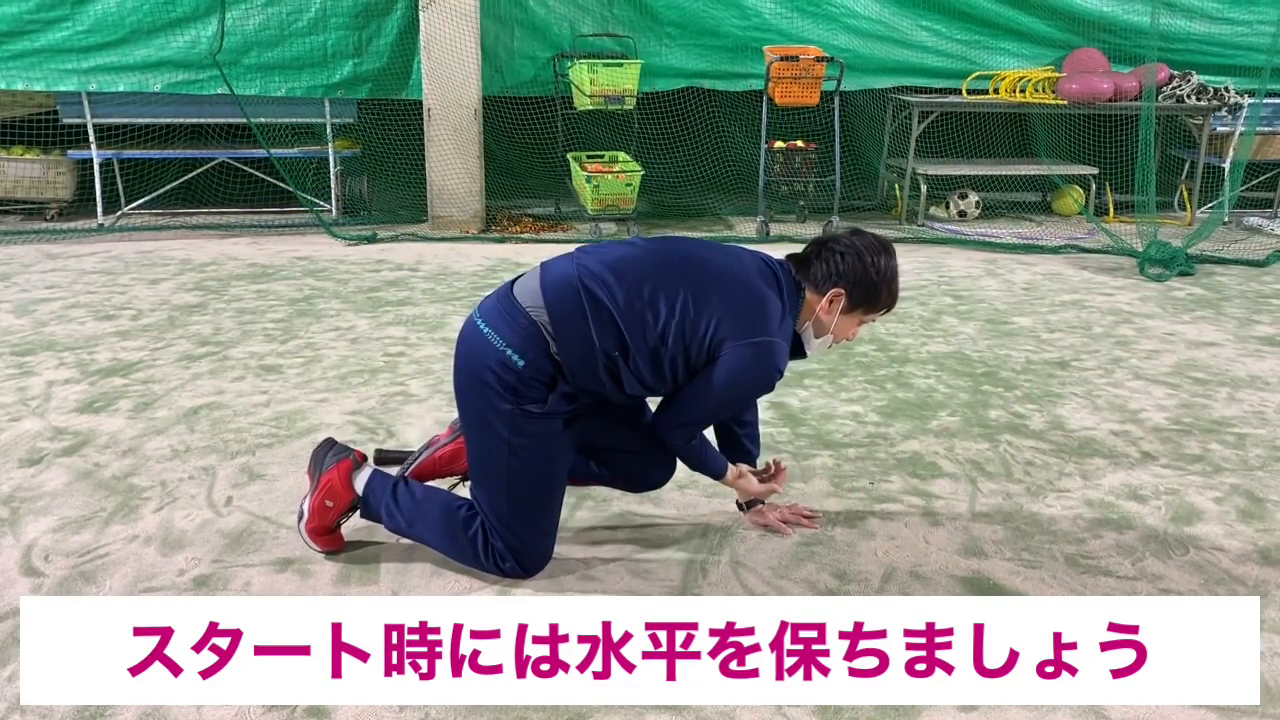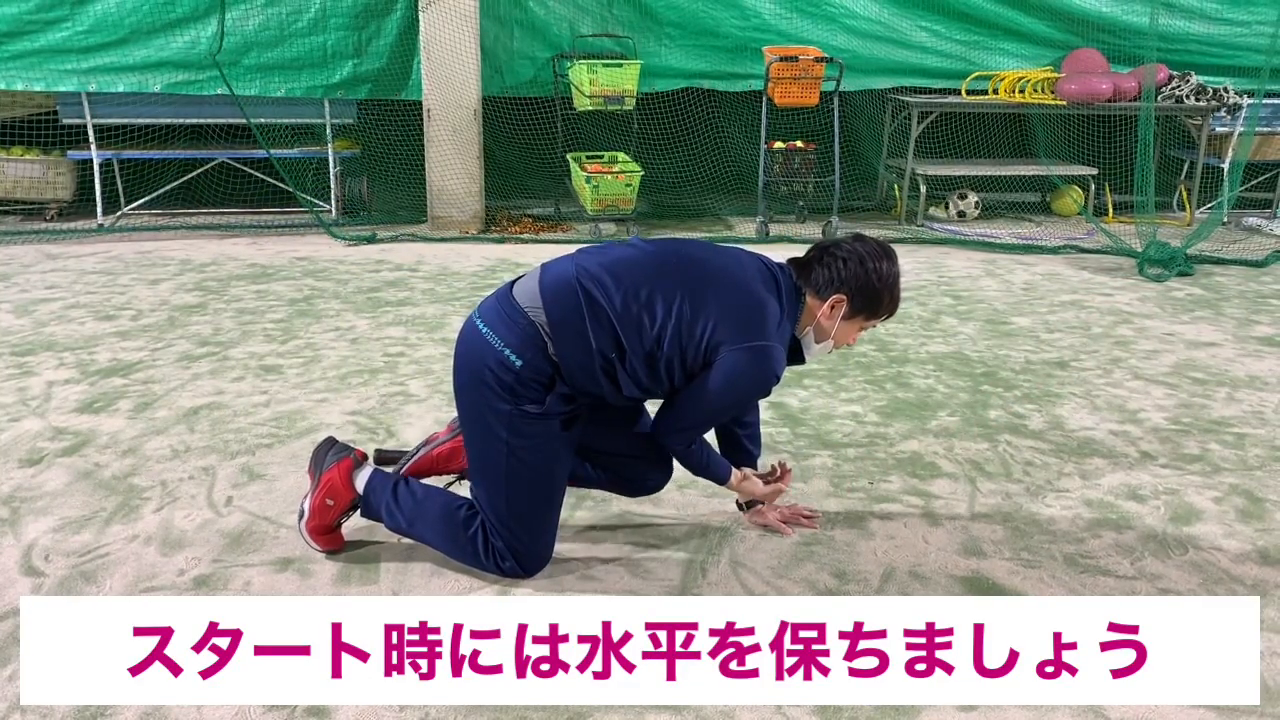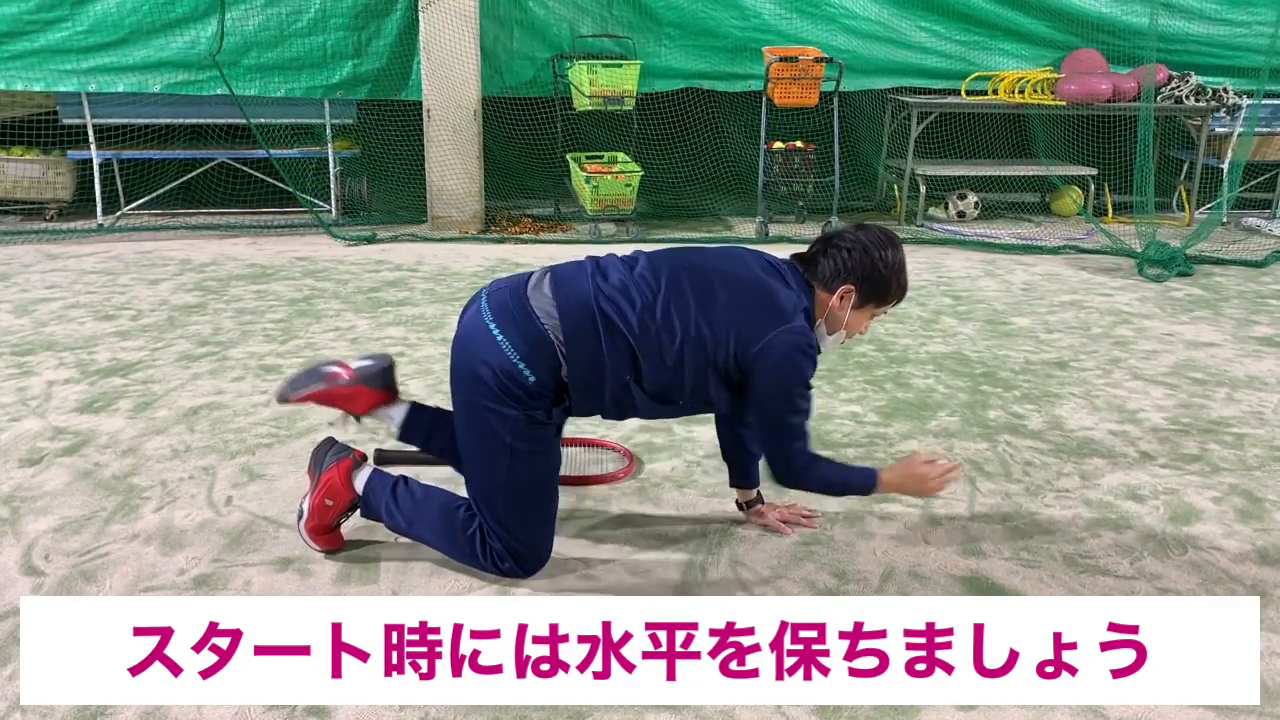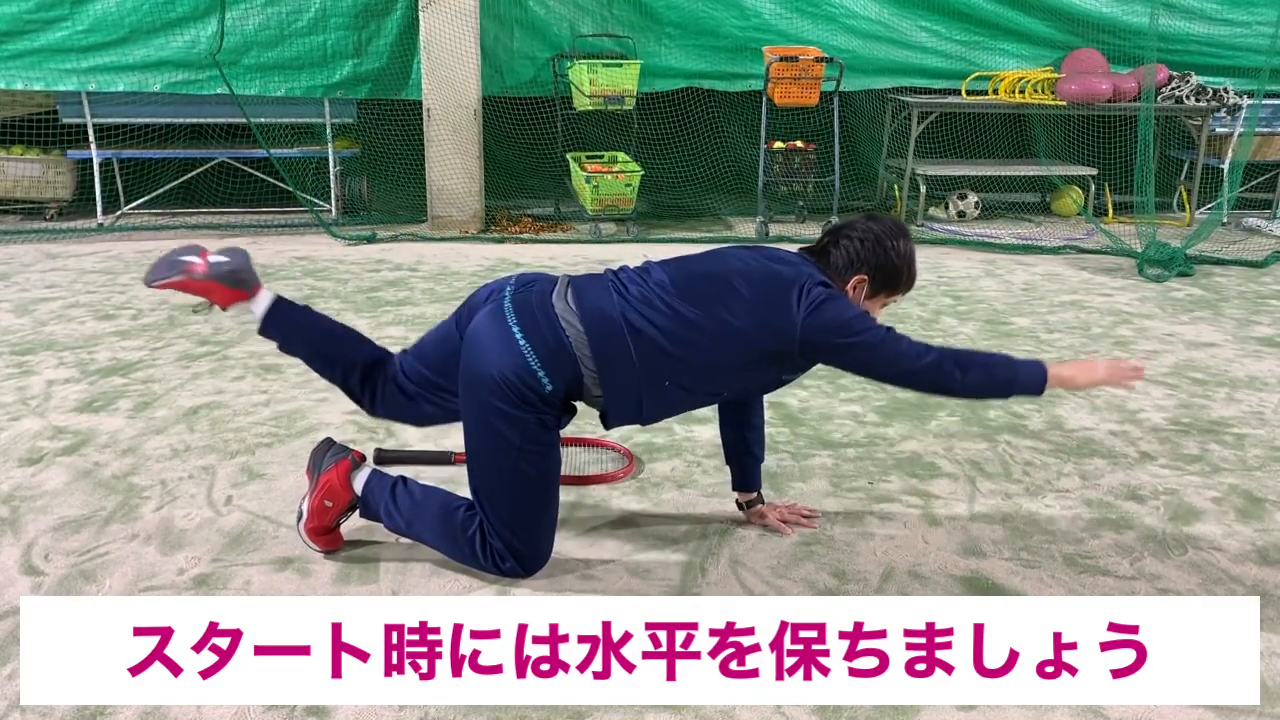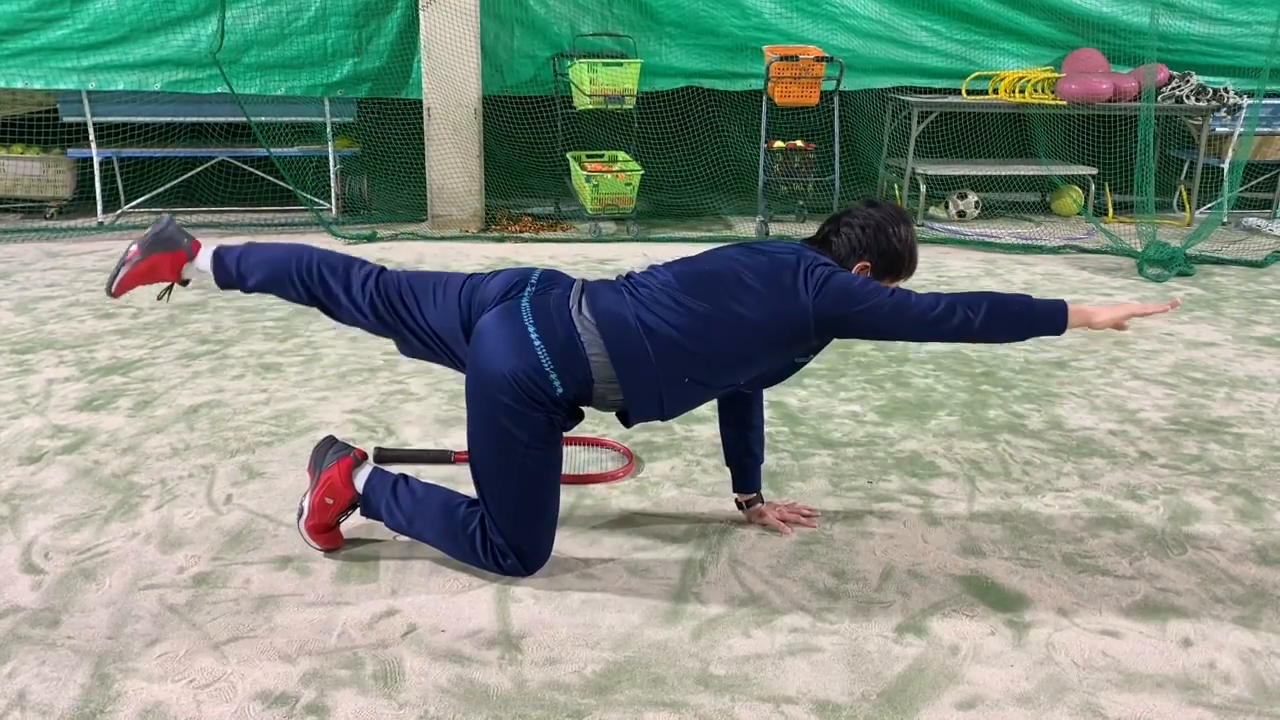
dt=0.4s
person 1, frame 1
left shoulder: (765, 277)
right shoulder: (762, 347)
left elbow: (732, 400)
right elbow: (675, 425)
left wrist: (753, 498)
right wrist: (732, 475)
left hip: (535, 332)
right hip: (513, 360)
left knee: (651, 467)
right knee: (517, 556)
left ankle: (478, 450)
right ankle: (356, 482)
person 1, frame 2
left shoulder: (766, 282)
right shoulder: (760, 350)
left elbow: (731, 401)
right elbow: (674, 431)
left wrist: (753, 497)
right wrist: (737, 482)
left hip: (535, 331)
right hip: (511, 360)
left knee: (647, 471)
right knee: (516, 554)
left ankle: (477, 449)
right ankle: (356, 481)
person 1, frame 3
left shoulder: (764, 277)
right shoulder: (787, 340)
left elbow: (734, 395)
right elbow: (793, 464)
left wrist: (749, 500)
right wrist: (886, 481)
left hip: (509, 311)
right hip: (514, 362)
left knee: (495, 471)
right knee: (514, 552)
left ankle: (375, 400)
right ankle: (355, 480)
person 1, frame 4
left shoulder: (766, 275)
right shoulder: (816, 312)
left elbow: (738, 383)
right elbow: (930, 370)
left wrist: (751, 498)
right wrist: (1055, 373)
left hip: (519, 307)
right hip: (522, 370)
left knee: (386, 389)
right knee: (513, 550)
left ankle: (243, 292)
right ankle: (356, 484)
person 1, frame 5
left shoulder: (772, 266)
right shoulder: (825, 294)
left elbow: (739, 383)
right elbow: (950, 315)
left wrist: (750, 497)
right wrist: (1078, 314)
left hip: (529, 303)
right hip: (531, 372)
left knee: (369, 294)
right knee: (514, 550)
left ankle: (191, 257)
right ankle: (357, 481)
